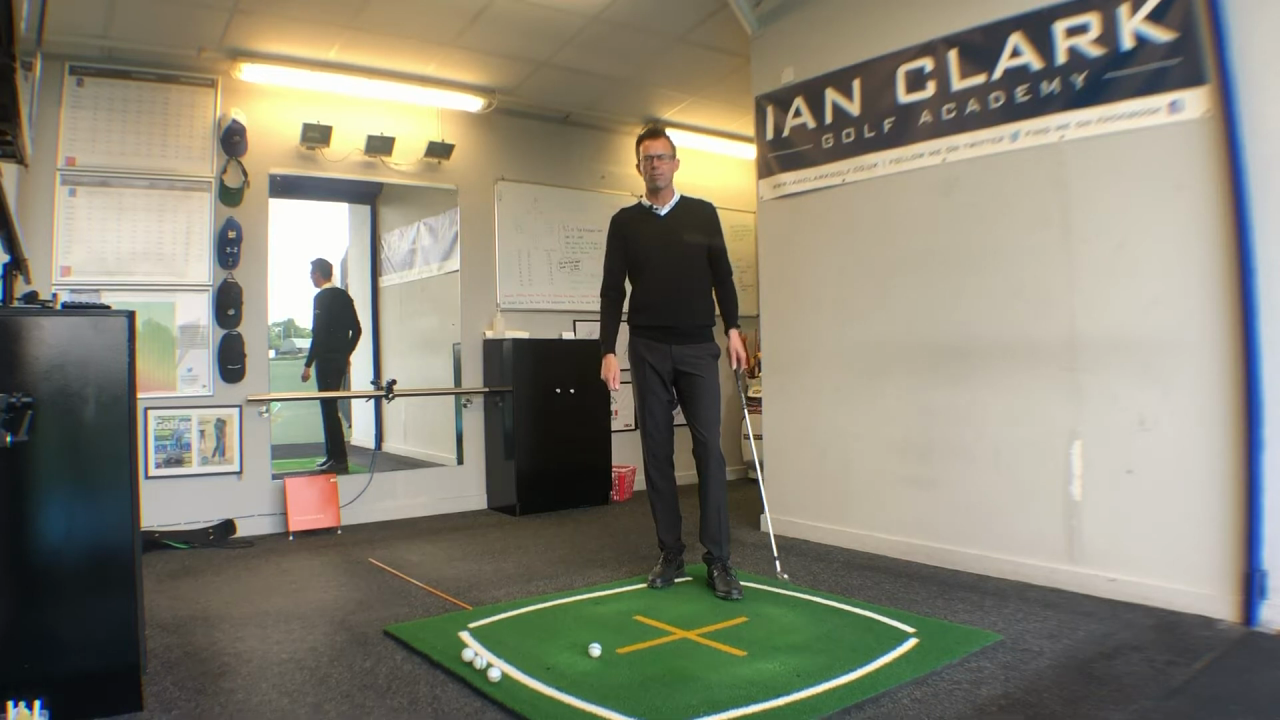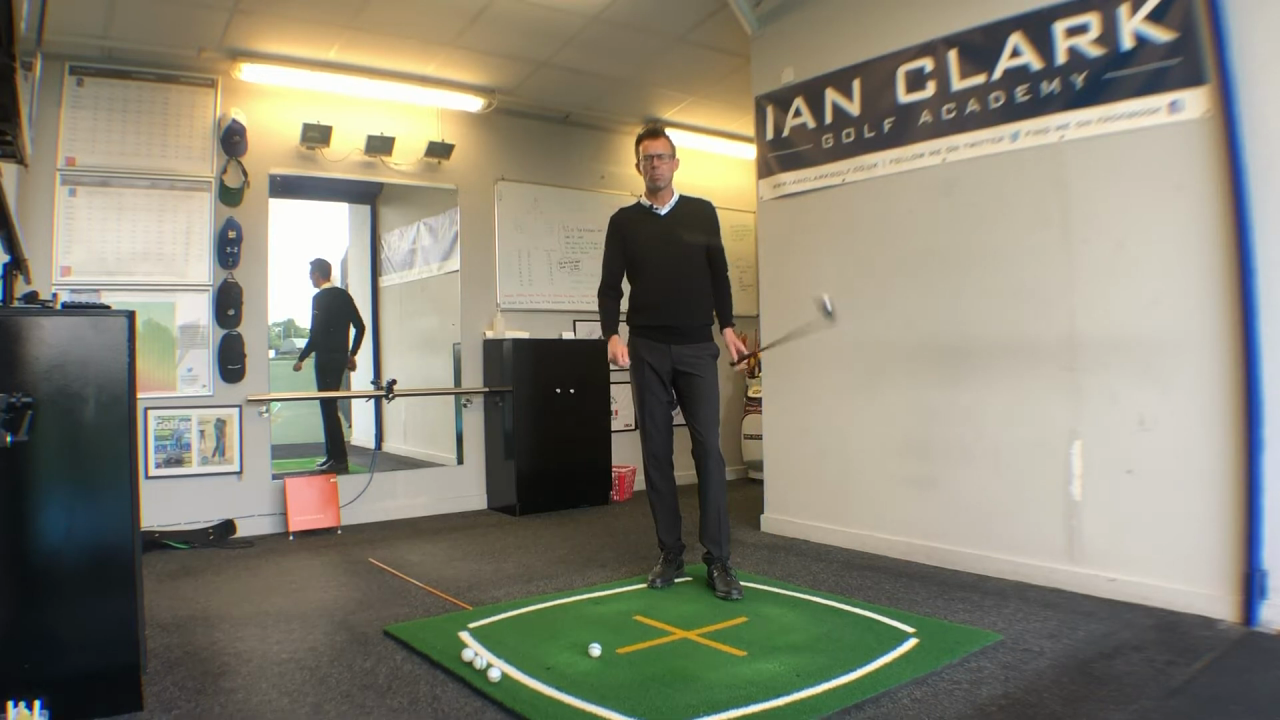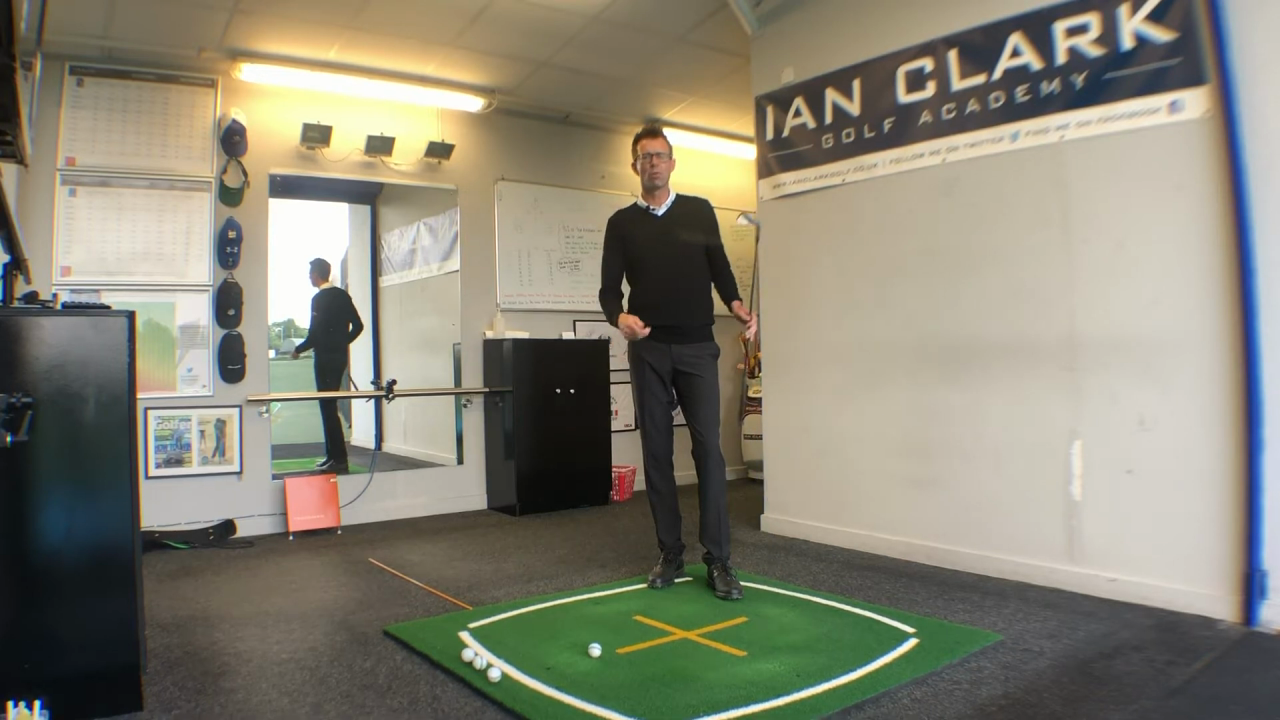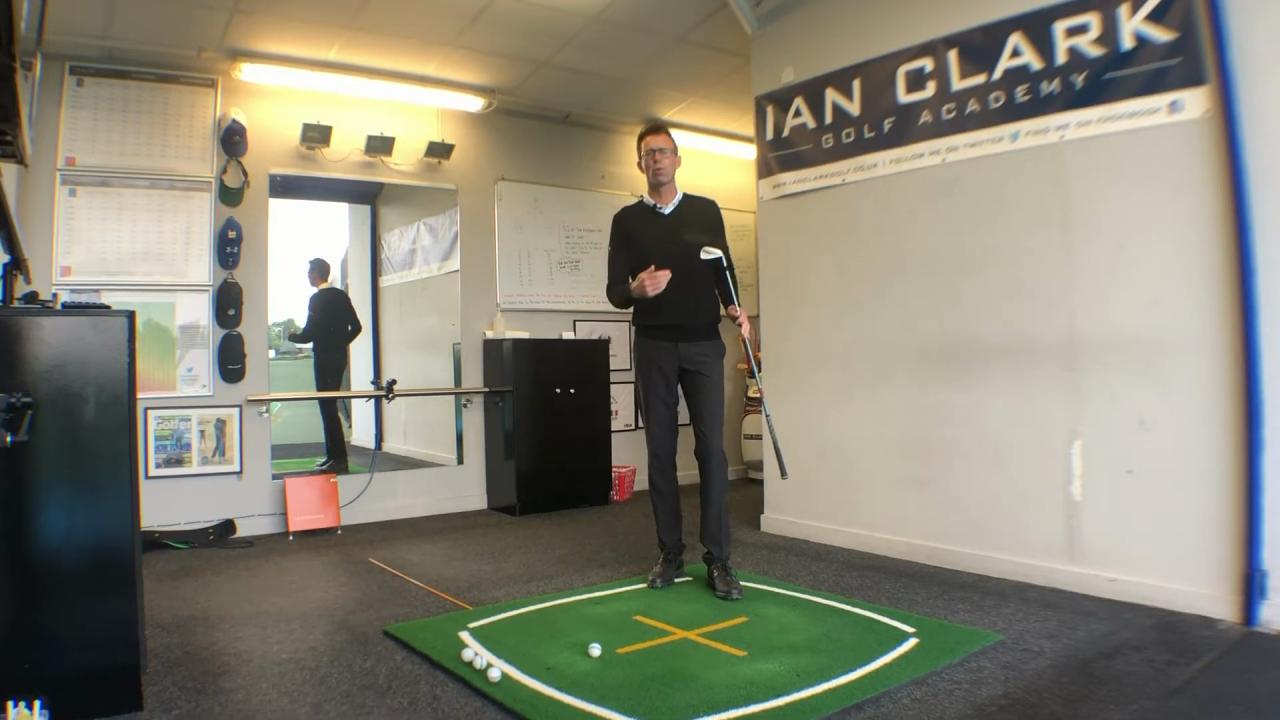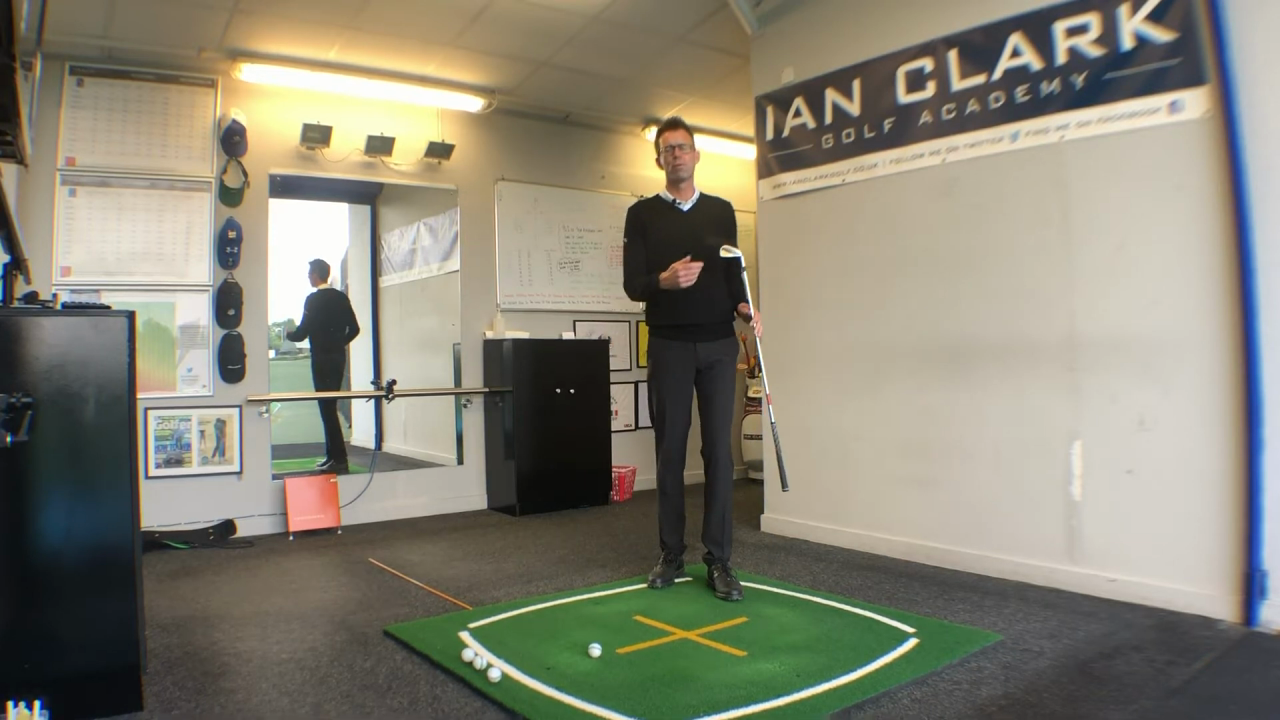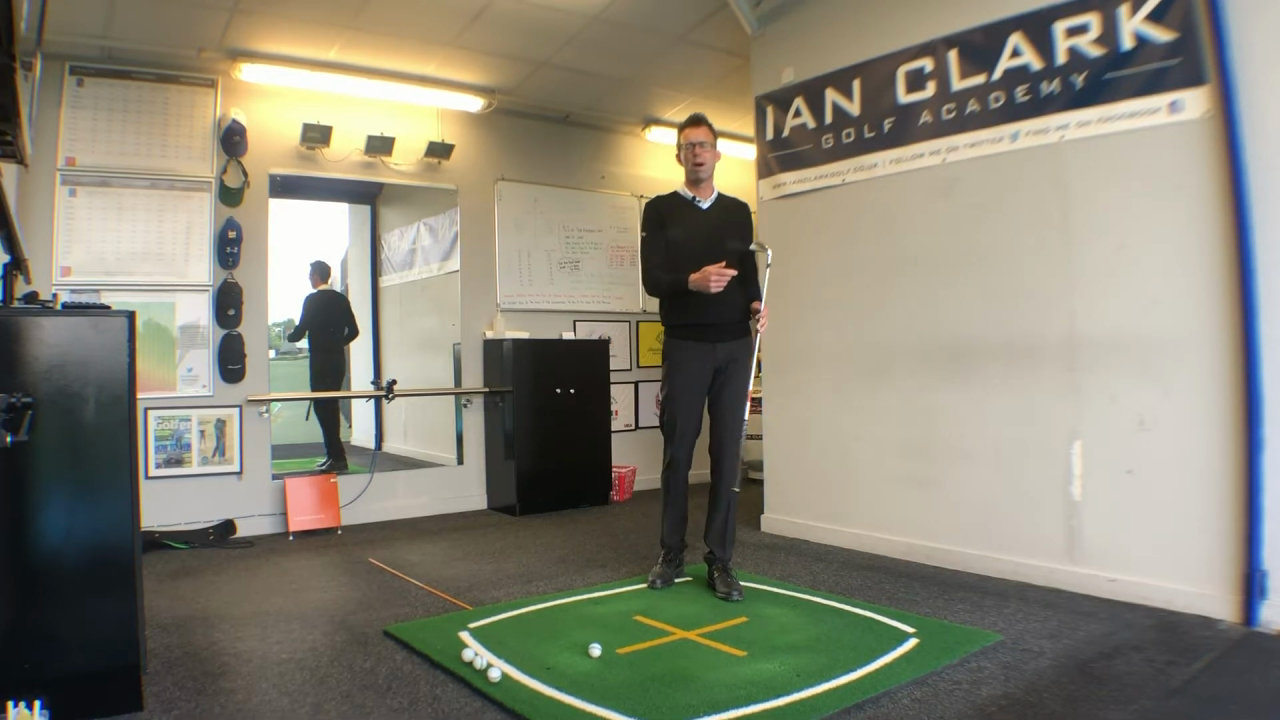
dt=0.4s
person 1, frame 1
left shoulder: (703, 213)
right shoulder: (625, 222)
left elbow: (722, 276)
right elbow: (612, 291)
left wrist: (733, 328)
right wrist: (608, 351)
left hip: (698, 347)
right hip: (648, 349)
left knee: (709, 449)
right knee: (657, 452)
left ankle: (718, 560)
right ankle: (671, 554)
person 1, frame 2
left shoulder: (702, 212)
right shoulder: (624, 222)
left elbow: (719, 275)
right elbow: (609, 287)
left wrist: (727, 326)
right wrist: (612, 335)
left hip: (697, 347)
right hip: (647, 349)
left knee: (708, 448)
right knee: (656, 452)
left ankle: (718, 560)
right ankle: (670, 554)
person 1, frame 3
left shoulder: (700, 211)
right shoulder: (621, 223)
left elbow: (718, 268)
right elbow: (609, 287)
left wrist: (736, 303)
right wrist: (621, 316)
left hip: (697, 346)
right hip: (648, 350)
left knee: (708, 447)
right knee: (656, 451)
left ankle: (718, 559)
right ankle: (670, 553)
person 1, frame 4
left shoulder: (706, 211)
right shoulder: (627, 220)
left elbow: (724, 271)
right elbow: (614, 289)
left wrist: (734, 308)
right wrist: (635, 290)
left hip: (703, 345)
right hip: (654, 347)
left knee: (711, 448)
right knee: (660, 451)
left ankle: (718, 559)
right ankle: (671, 553)
person 1, frame 5
left shoulder: (721, 211)
right shoulder: (642, 215)
left elbow: (733, 274)
right elbow: (633, 285)
left wrist: (744, 306)
right wrist: (664, 281)
left hip: (718, 346)
right hip: (668, 347)
left knee: (718, 450)
right knee: (670, 451)
left ankle: (718, 559)
right ankle: (671, 553)
person 1, frame 6
left shoulder: (739, 212)
right shoulder: (660, 210)
left elbow: (748, 275)
right elbow: (653, 280)
left wrist: (756, 304)
right wrist: (693, 281)
left hip: (734, 347)
right hip: (684, 347)
left knee: (727, 453)
right knee: (677, 452)
left ankle: (719, 560)
right ankle: (671, 552)
person 2, frame 1
left shoulder: (321, 298)
right shoulder: (344, 296)
left elbow: (318, 334)
right elbow: (357, 329)
left wrist: (308, 365)
left hip: (327, 359)
right hip: (340, 358)
left knee: (329, 408)
right knee: (330, 407)
left ankle: (340, 459)
right ankle: (332, 455)
person 2, frame 2
left shoulder: (320, 298)
right shoulder: (344, 296)
left elbow: (316, 334)
right elbow: (360, 327)
left wrist: (301, 359)
right wrist: (352, 354)
left hip: (326, 358)
right hip: (340, 357)
left knee: (329, 407)
right knee: (330, 406)
left ankle: (340, 459)
right ankle: (332, 455)
person 2, frame 3
left shoulder: (320, 299)
right shoulder: (343, 295)
left elbow: (315, 335)
right elbow: (358, 326)
left wrist: (297, 350)
left hip: (325, 358)
right hip: (340, 356)
left knee: (328, 407)
right knee: (329, 406)
left ankle: (340, 459)
right ankle: (332, 455)
person 2, frame 4
left shoulder: (318, 299)
right shoulder: (341, 296)
left elbow: (308, 335)
right elbow: (356, 327)
left wrist: (291, 336)
left hip: (325, 357)
right hip: (339, 356)
left knee: (328, 406)
right knee: (329, 405)
left ankle: (339, 459)
right ankle: (332, 455)
person 2, frame 5
left shoulder: (314, 299)
right shoulder: (341, 297)
left elbow: (302, 333)
right elbow: (354, 329)
left wrist: (289, 334)
left hip: (322, 358)
right hip: (338, 357)
left knee: (327, 407)
right knee: (330, 406)
left ankle: (339, 459)
right ankle: (333, 455)
person 2, frame 6
left shoulder: (312, 300)
right shoulder: (341, 299)
left elbow: (300, 333)
right elbow: (353, 331)
left wrist: (290, 336)
left hip: (320, 360)
right hip: (338, 359)
left knee: (322, 407)
right knee: (332, 406)
left ankle: (338, 457)
right ankle: (333, 455)
